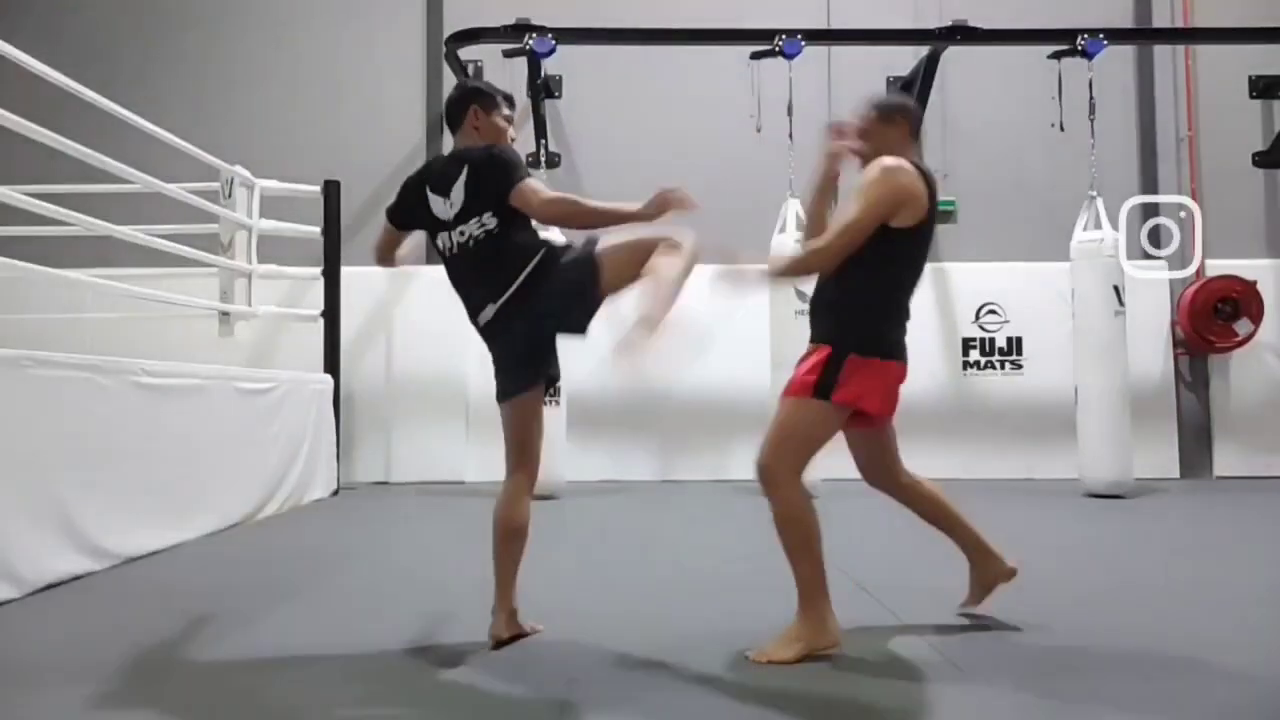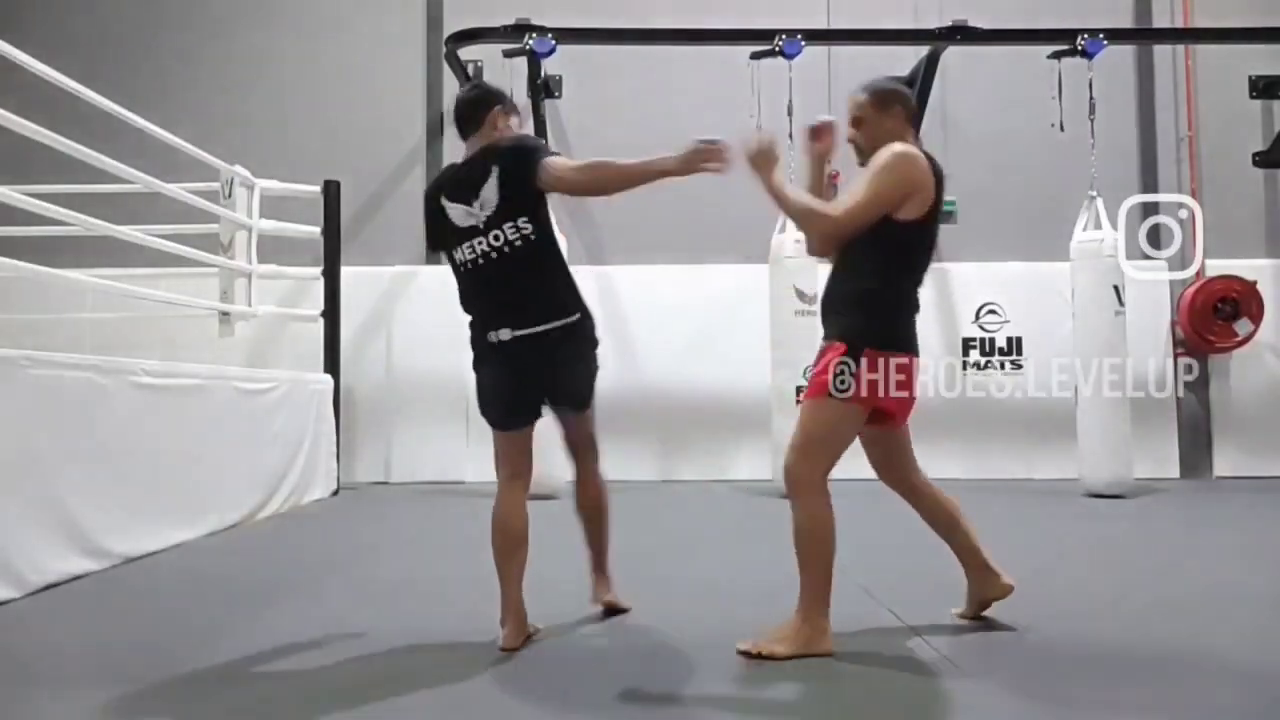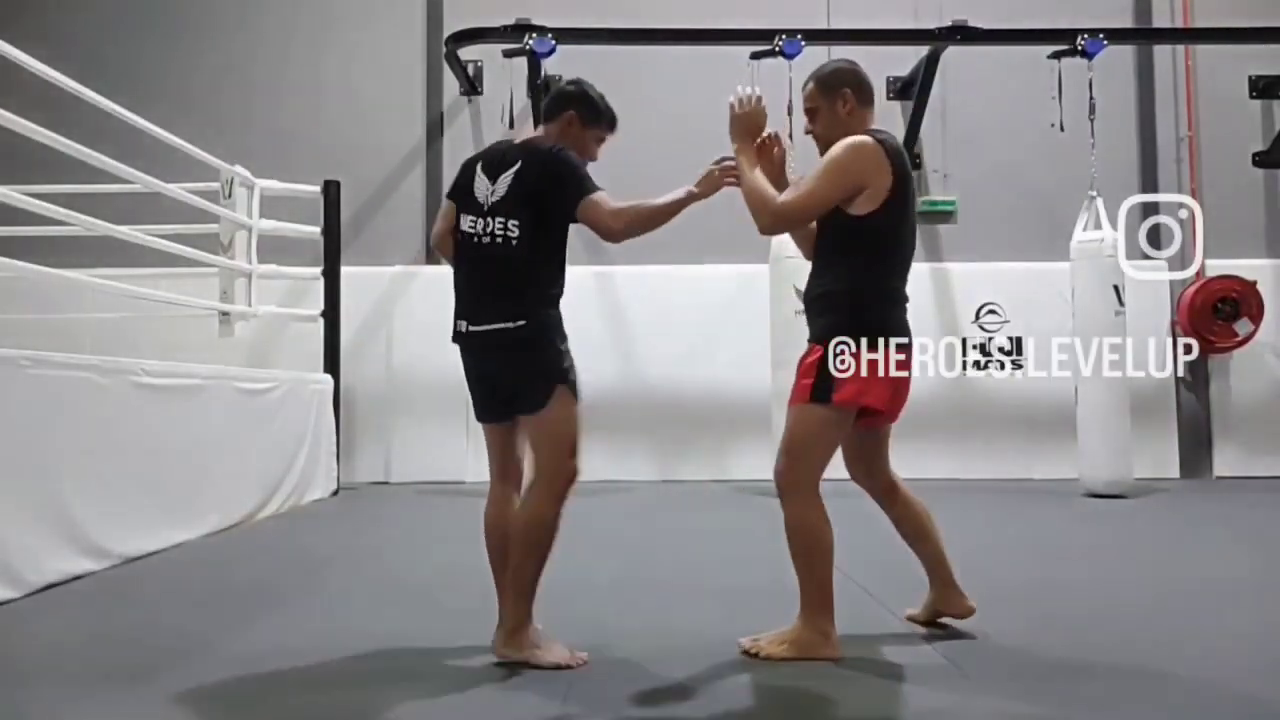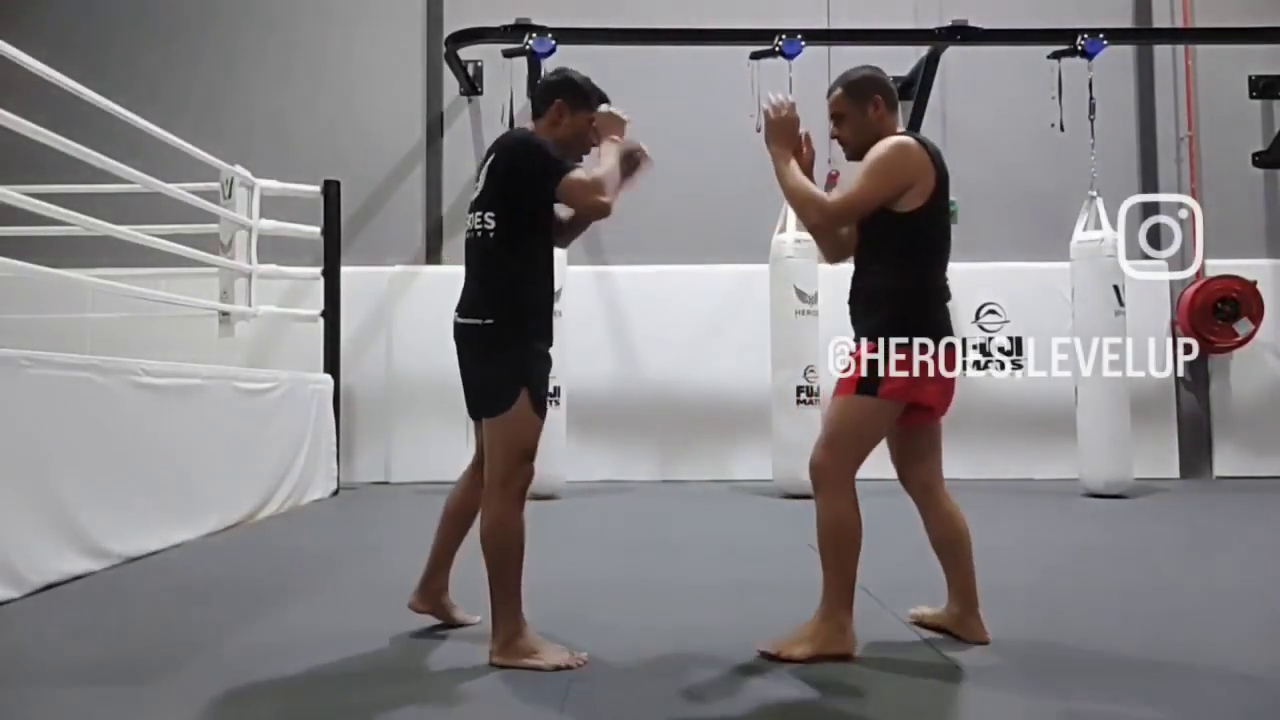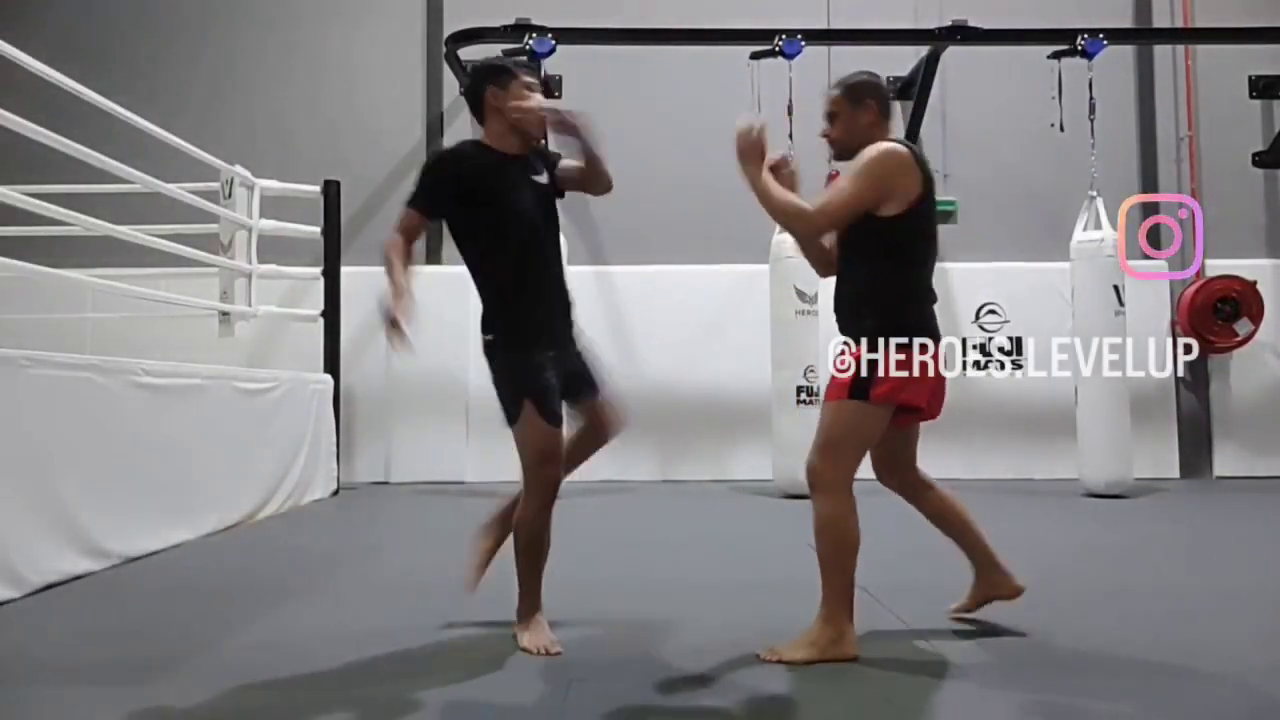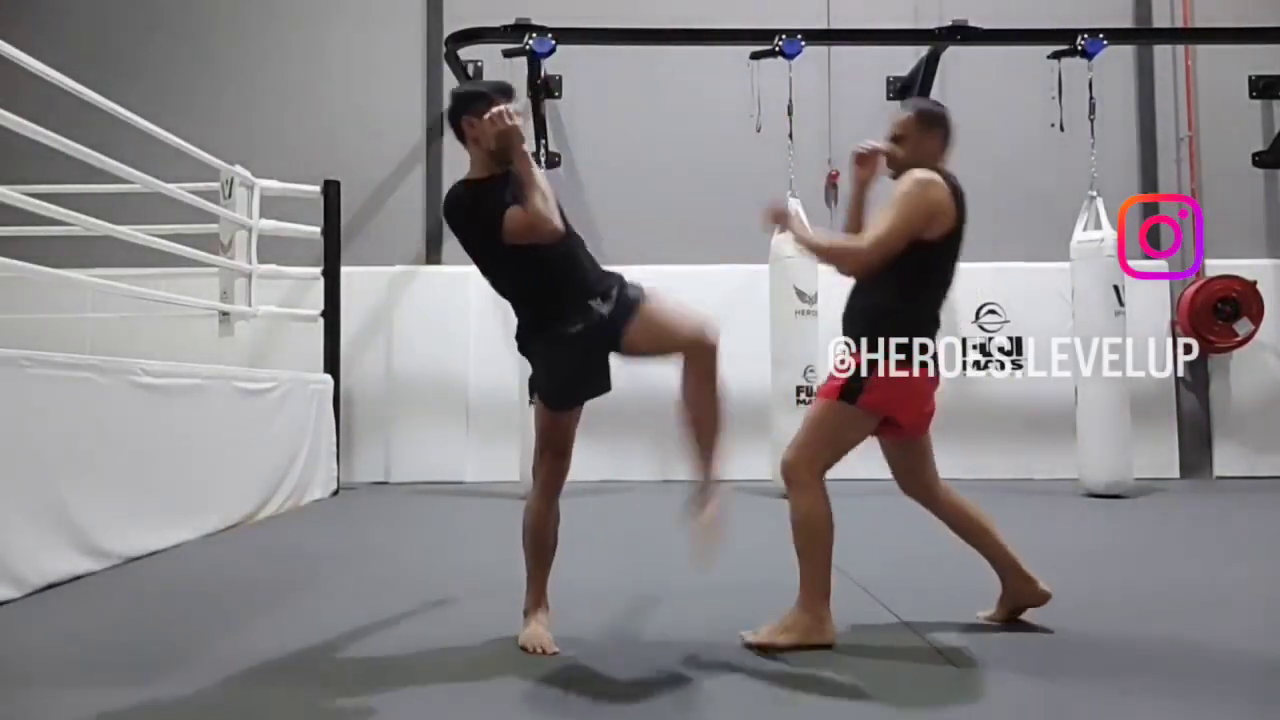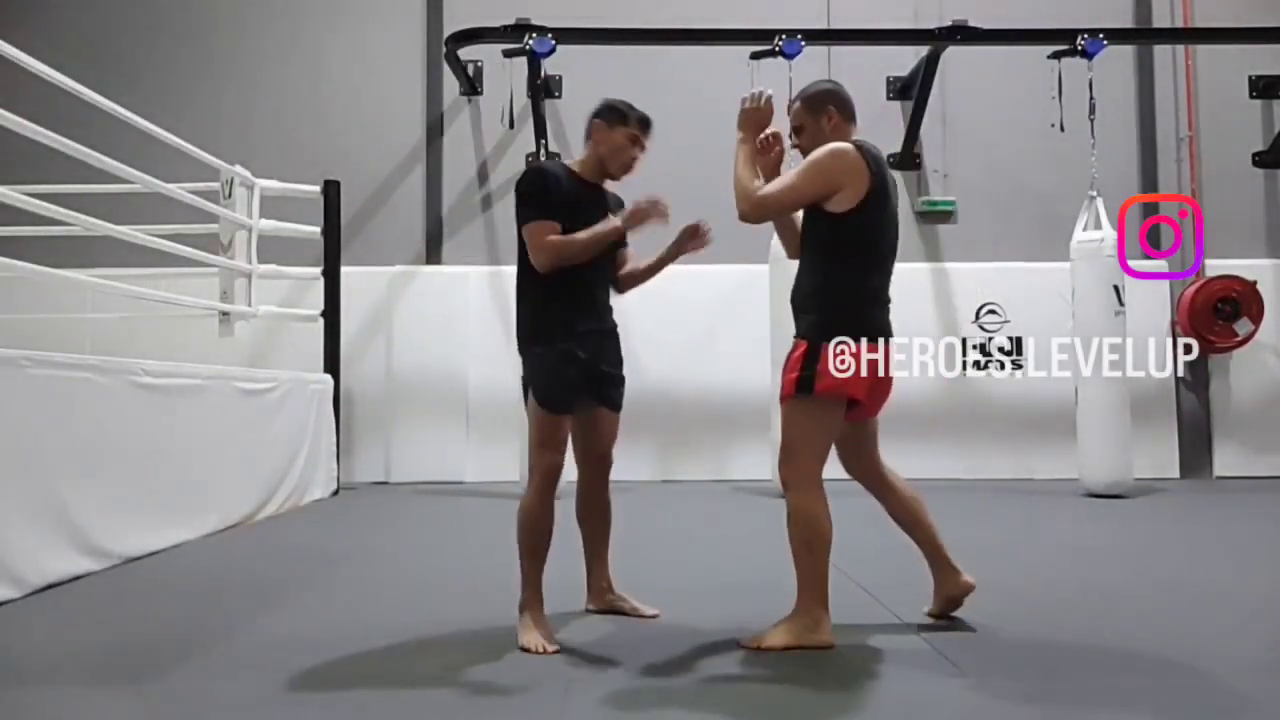
dt=0.5s
person 1, frame 1
left shoulder: (893, 174)
right shoulder: (903, 189)
left elbow: (829, 252)
right elbow: (822, 239)
left wrist: (765, 272)
right wrist: (828, 176)
left hip: (851, 350)
right hip: (877, 353)
left knee: (776, 468)
right knee: (886, 473)
left ankle: (815, 623)
right ankle: (987, 561)
person 1, frame 2
left shoulder: (901, 161)
right shoulder: (897, 175)
left elbow: (828, 229)
right elbow: (833, 242)
left wrist: (771, 176)
right wrist: (817, 168)
left hip: (864, 347)
right hip: (882, 349)
left knee: (803, 473)
right knee: (901, 473)
left ankle: (811, 626)
right ankle: (984, 577)
person 1, frame 3
left shoulder: (858, 153)
right shoulder: (877, 161)
left elbow: (770, 220)
right elbow: (817, 244)
left wrist: (742, 147)
right wrist: (777, 176)
left hip: (850, 346)
right hip: (878, 344)
left knee: (795, 478)
right knee: (875, 475)
left ankle: (815, 630)
right ankle: (946, 592)
person 1, frame 4
left shoulder: (899, 152)
right shoulder: (893, 166)
left elbow: (823, 215)
right elbow: (835, 247)
left wrist: (780, 152)
right wrist: (803, 171)
left hip: (897, 343)
right hip: (915, 343)
left knee: (829, 468)
right knee: (924, 482)
left ankle: (833, 625)
right ankle: (964, 612)
person 1, frame 5
left shoulder: (884, 159)
right shoulder: (877, 177)
left elbow: (810, 226)
right elbow: (828, 260)
left wrist: (755, 172)
right wrist: (790, 189)
left hip: (887, 348)
right hip: (900, 346)
left knee: (826, 474)
right knee: (898, 472)
left ankle: (834, 630)
right ankle: (991, 573)
person 1, frame 6
left shoulder: (922, 184)
right shoulder: (925, 192)
left elbow: (860, 257)
right elbow: (865, 262)
left wrist: (795, 226)
right wrist: (861, 188)
left hip: (885, 357)
right hip: (902, 363)
left knee: (801, 468)
right knee: (923, 484)
left ankle: (811, 616)
right ankle: (1019, 582)
person 1, frame 7
left shoulder: (839, 158)
right shoulder: (870, 170)
left elbow: (750, 209)
right elbow: (804, 246)
left wrist: (747, 140)
right wrist: (773, 174)
left hip: (833, 340)
right hip: (864, 339)
left knee: (798, 472)
right knee: (866, 465)
left ankle: (810, 619)
right ankle: (945, 573)
person 2, frame 1
left shoulder: (424, 184)
right shoulder: (492, 161)
left elbow: (384, 253)
right elbow: (546, 208)
right wrist: (641, 210)
left hip: (505, 326)
right hip: (544, 286)
left knee: (523, 472)
right knee: (672, 245)
left ankle: (504, 614)
right ankle: (653, 312)
person 2, frame 2
left shoulder: (437, 194)
right shoulder: (514, 154)
right elbow: (579, 179)
right wrist: (674, 165)
left hip: (496, 350)
right hip: (561, 328)
left knee: (513, 483)
right knee: (585, 462)
left ankle: (514, 620)
right ankle: (602, 581)
person 2, frame 3
left shoulder: (481, 162)
right shoulder: (555, 163)
left elbow: (442, 242)
right elbow: (615, 224)
right wrist: (692, 192)
left hip: (476, 334)
right hip: (526, 334)
left knee: (504, 479)
right knee: (556, 471)
left ankle: (511, 620)
right ankle: (517, 631)
person 2, frame 4
left shoulder: (512, 155)
right shoulder: (526, 149)
left elbow: (561, 231)
right elbow: (597, 200)
left wrist: (621, 169)
right wrist: (613, 142)
left hip: (491, 328)
right hip: (507, 334)
left knee: (488, 466)
right knee: (510, 477)
left ankle: (432, 589)
right ankle: (509, 636)
person 2, frame 5
left shoulder: (534, 159)
right shoulder: (454, 163)
left elbow: (599, 184)
right elbow: (402, 234)
left wrist: (580, 134)
right wrist: (400, 294)
left hip: (555, 330)
right hip: (517, 339)
left knee: (600, 429)
right knee: (543, 475)
left ankle: (502, 522)
right ankle: (529, 612)
person 2, frame 6
left shoulder: (512, 174)
right shoulder: (465, 202)
right elbow: (546, 228)
right wrist: (522, 157)
left hip: (606, 297)
right hip: (557, 334)
left knee: (698, 339)
right knee: (549, 477)
left ankle: (707, 482)
right ankle: (536, 608)
person 2, frame 7
left shoulder: (613, 201)
right shoulder: (544, 179)
right elbow: (543, 255)
left wrist: (673, 251)
right wrist: (621, 224)
left hip: (602, 342)
right hip: (550, 343)
left knee: (598, 469)
right knee: (545, 474)
left ankle: (601, 587)
right ankle: (530, 609)
